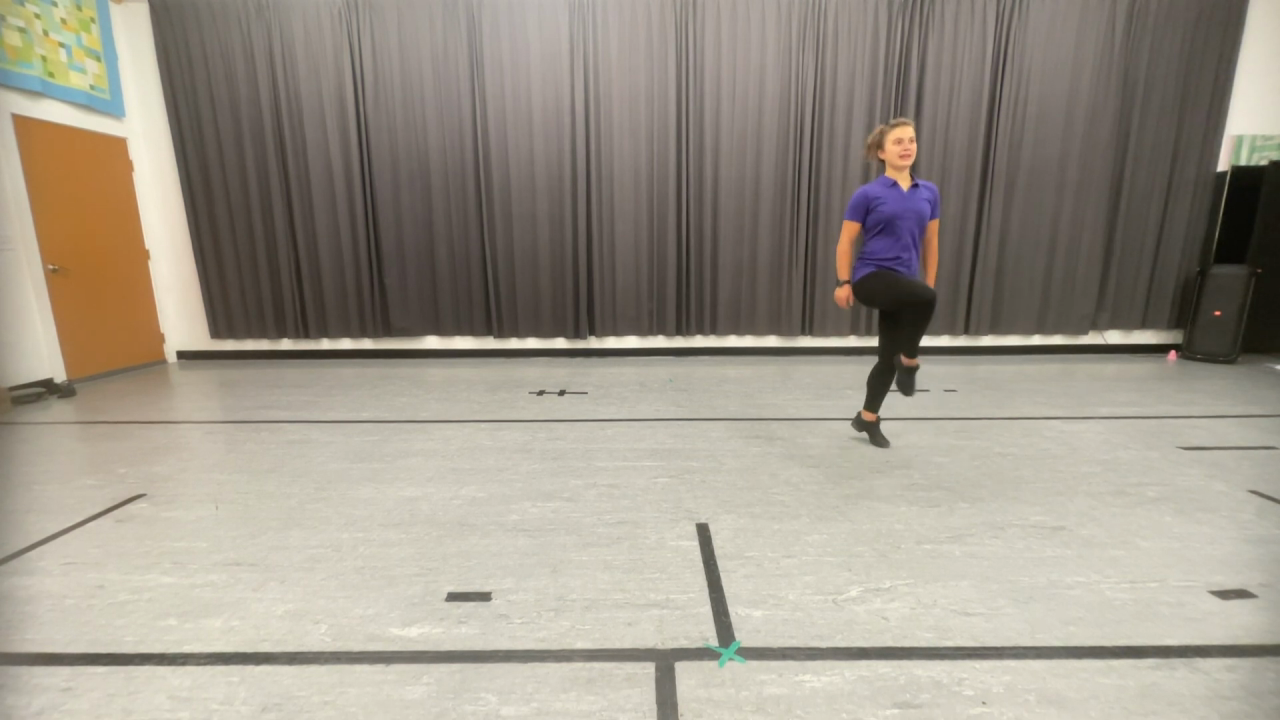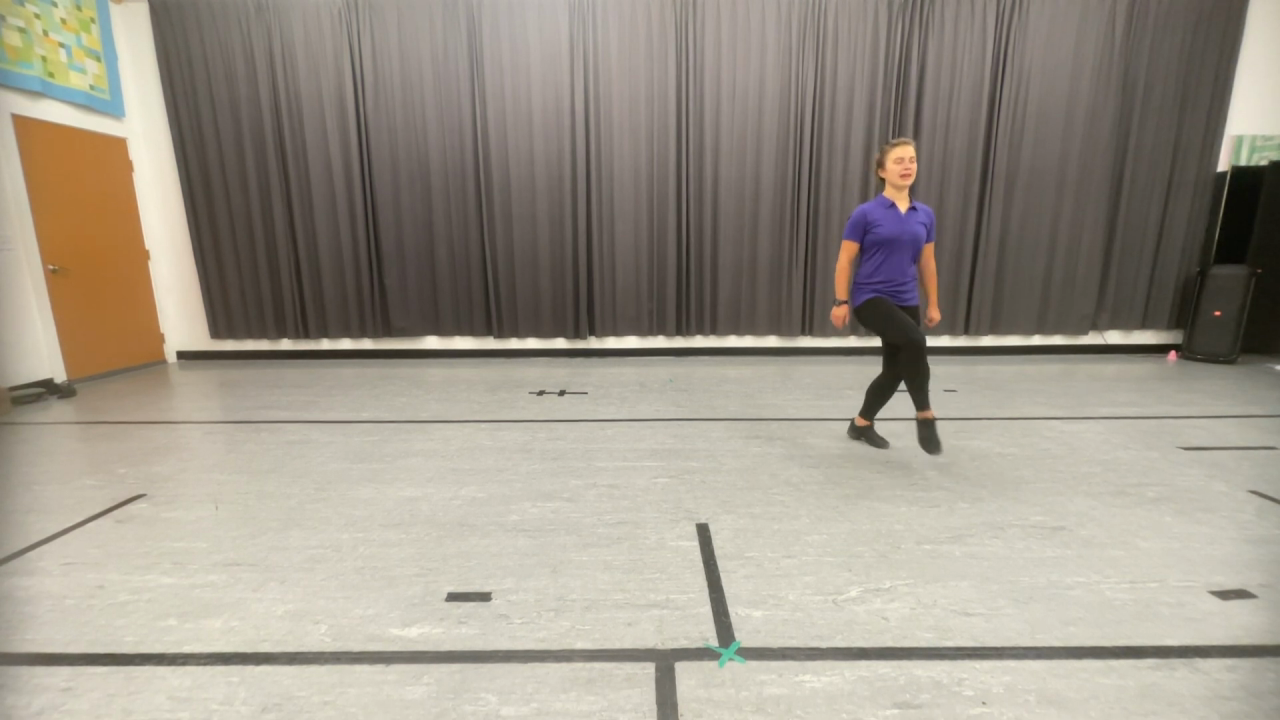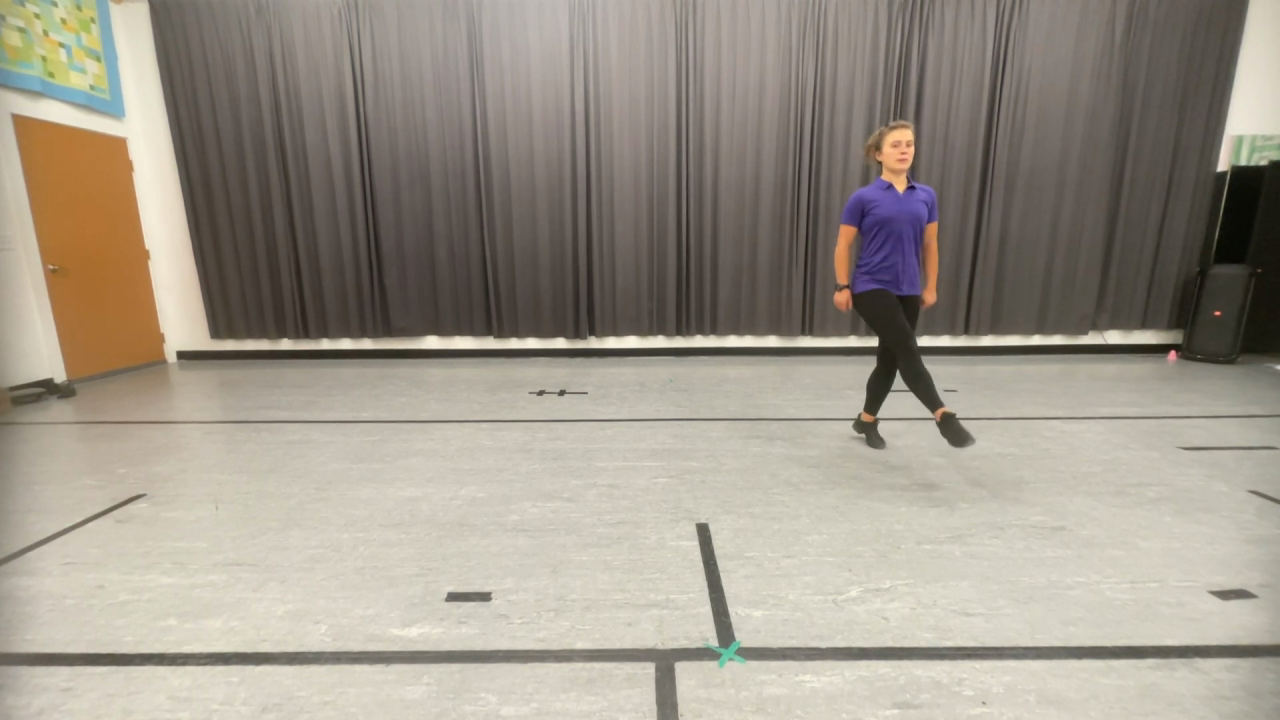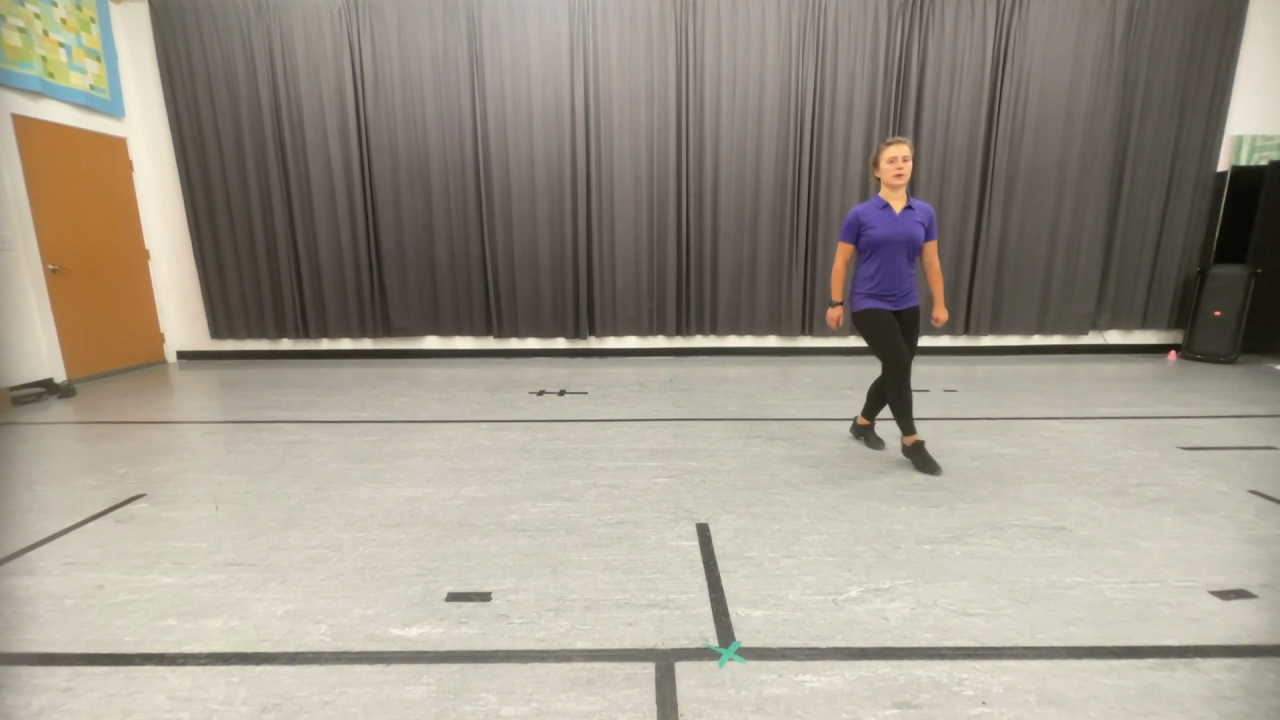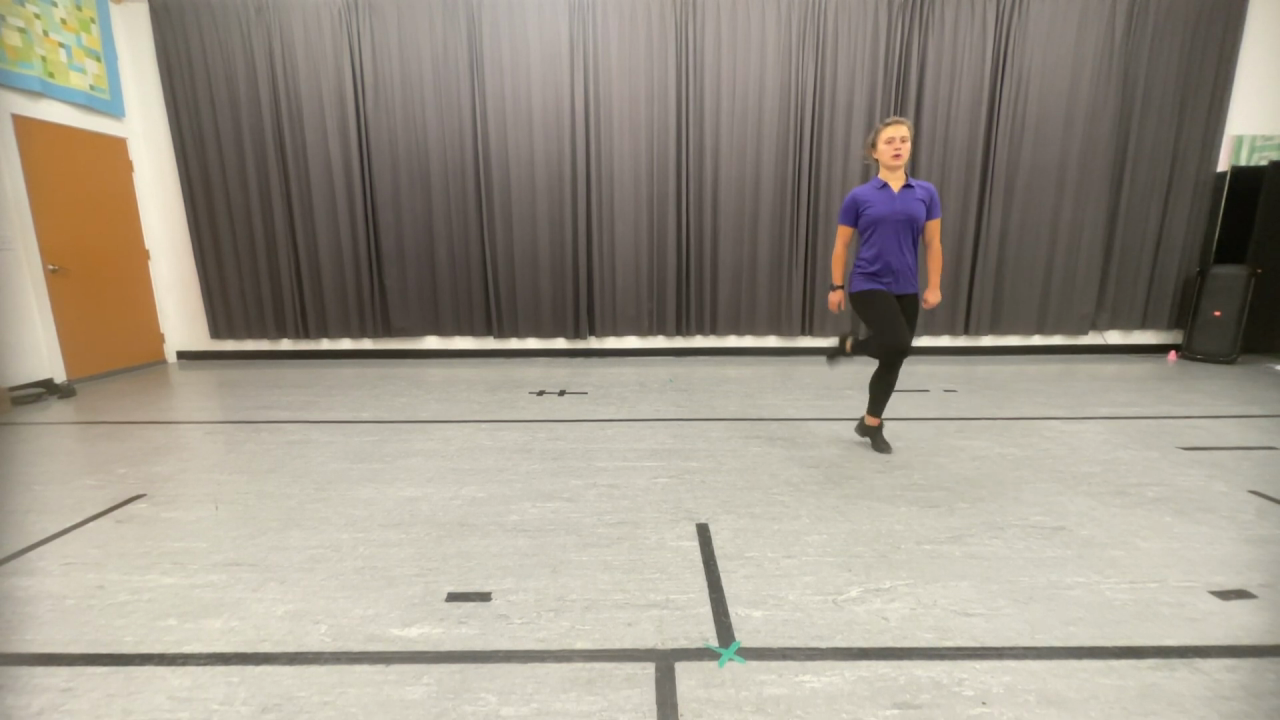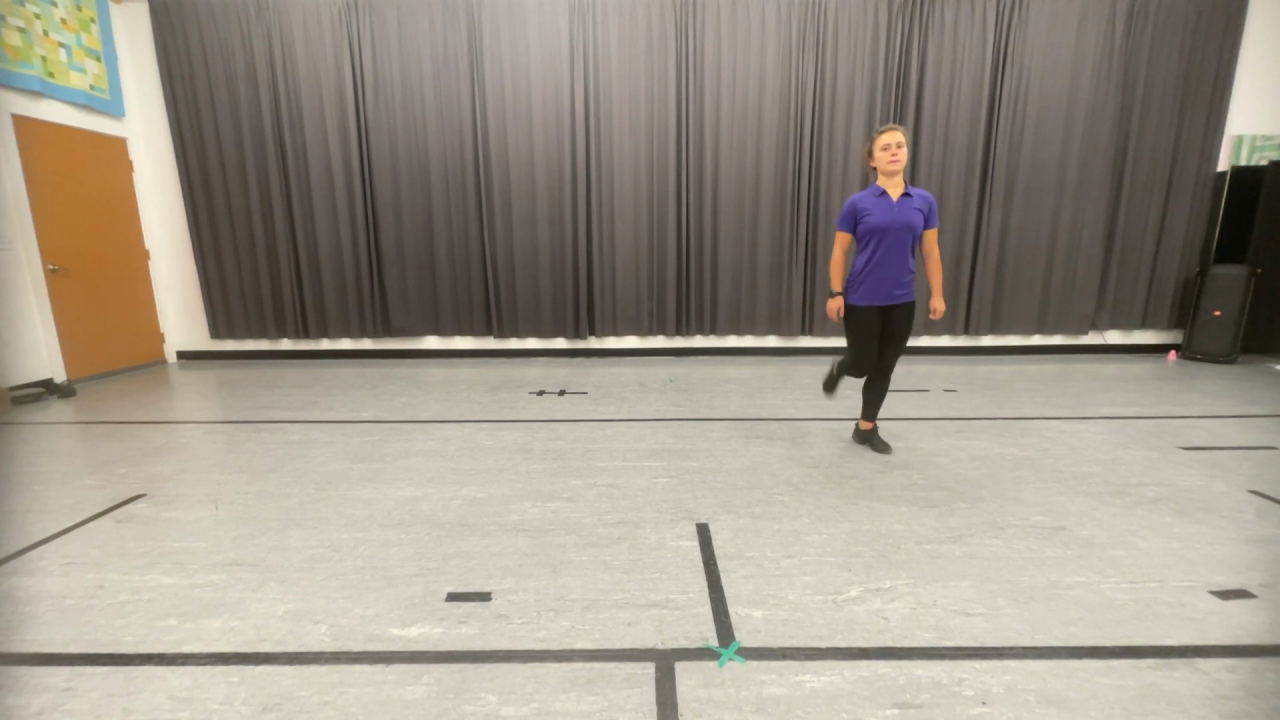
dt=0.2s
person 1, frame 1
left shoulder: (929, 192)
right shoulder: (867, 194)
left elbow: (930, 240)
right elbow: (846, 241)
left wrist: (929, 280)
right wrist: (843, 283)
left hip: (904, 279)
right hip: (871, 276)
left knee: (889, 353)
right knee: (921, 299)
left ankle: (868, 418)
right ankle: (909, 360)
person 1, frame 2
left shoulder: (925, 215)
right shoulder: (865, 215)
left elbow: (927, 263)
right elbow: (844, 262)
left wrist: (932, 304)
right wrist: (841, 303)
left hip: (906, 303)
right hip: (871, 300)
left knee: (894, 370)
right knee: (914, 343)
left ankle: (862, 423)
right ankle: (924, 416)
person 1, frame 3
left shoulder: (925, 196)
right shoulder: (863, 197)
left elbow: (929, 245)
right elbow: (843, 246)
left wrist: (930, 287)
right wrist: (841, 287)
left hip: (907, 289)
right hip: (871, 287)
left knee: (891, 356)
right knee: (905, 349)
left ankle: (866, 420)
right ankle: (943, 416)
person 1, frame 4
left shoulder: (924, 213)
right shoulder: (860, 215)
left elbow: (931, 262)
right elbow: (841, 262)
left wrist: (939, 304)
right wrist: (836, 303)
left hip: (906, 305)
right hip: (869, 304)
left knee: (894, 371)
right knee: (900, 365)
left ankle: (863, 423)
right ankle: (911, 442)
person 1, frame 5
left shoulder: (926, 193)
right shoulder: (859, 196)
left elbow: (933, 243)
right elbow: (842, 245)
left wrist: (933, 286)
right wrist: (837, 287)
left hip: (906, 291)
right hip: (868, 286)
left knee: (894, 360)
right knee: (897, 345)
left ankle: (871, 422)
right ankle: (850, 345)
person 1, frame 6
left shoulder: (924, 202)
right shoulder: (857, 203)
left elbow: (931, 251)
right elbow: (840, 252)
left wrist: (937, 294)
right wrist: (836, 294)
left hip: (902, 301)
right hip: (862, 299)
left knee: (884, 368)
right knee: (862, 362)
left ankle: (867, 428)
right ankle: (839, 369)
